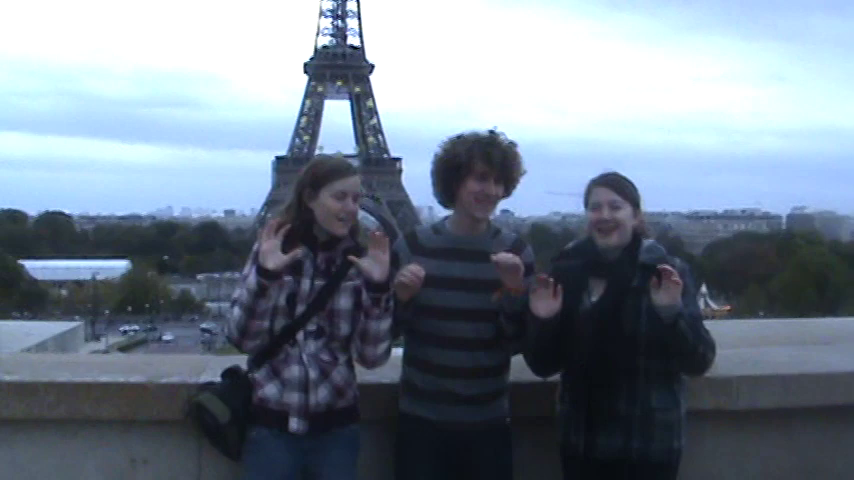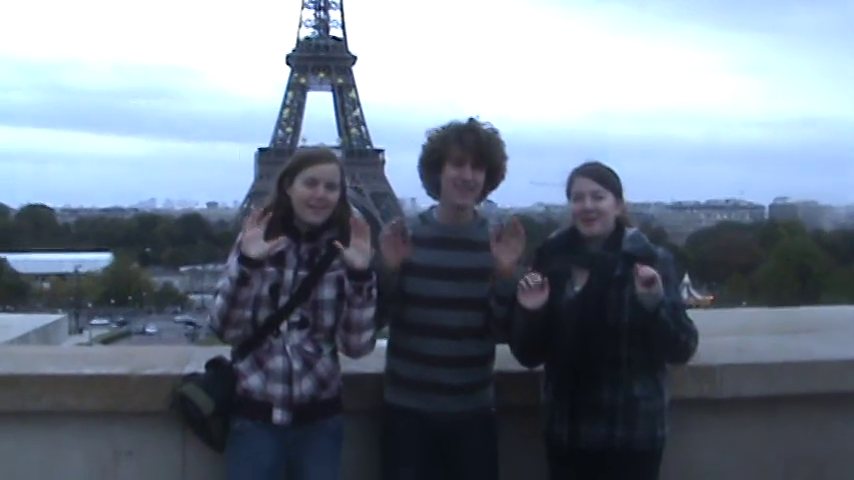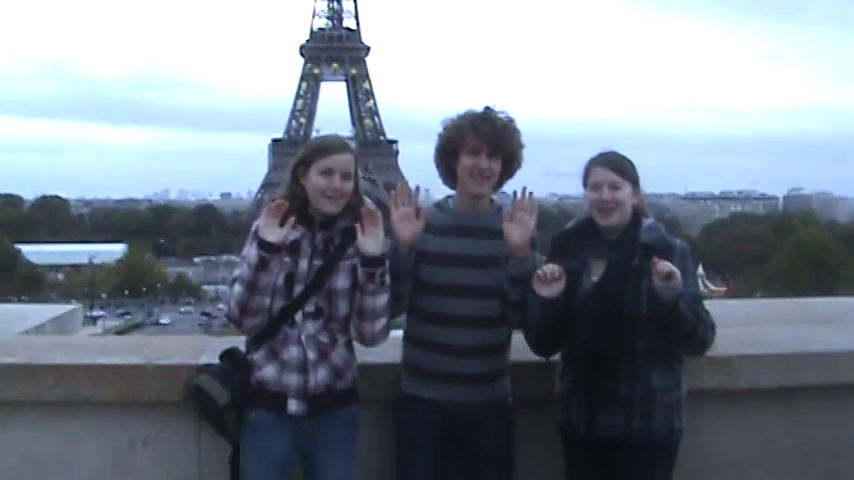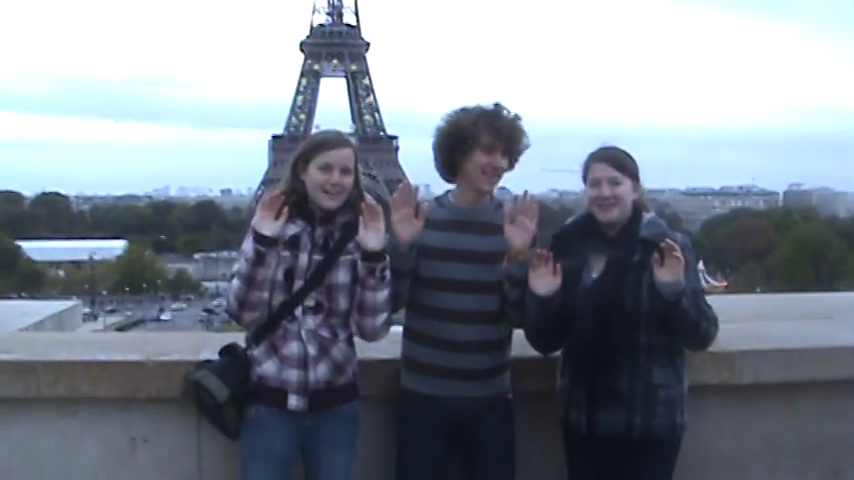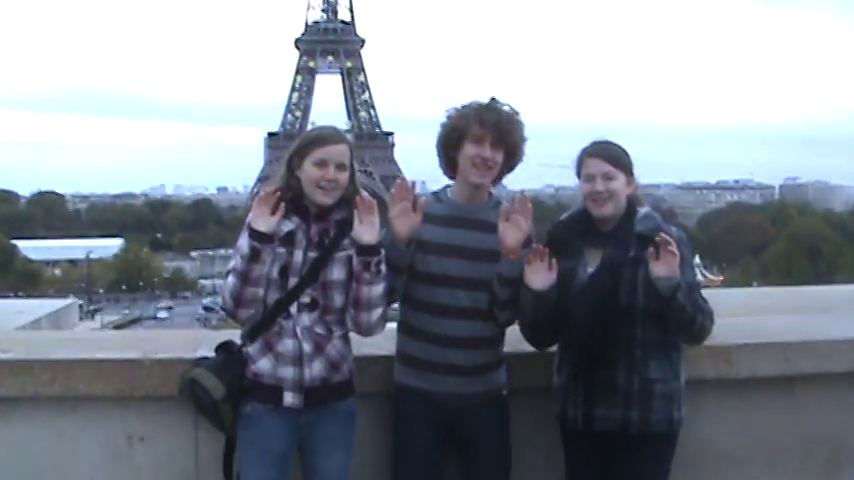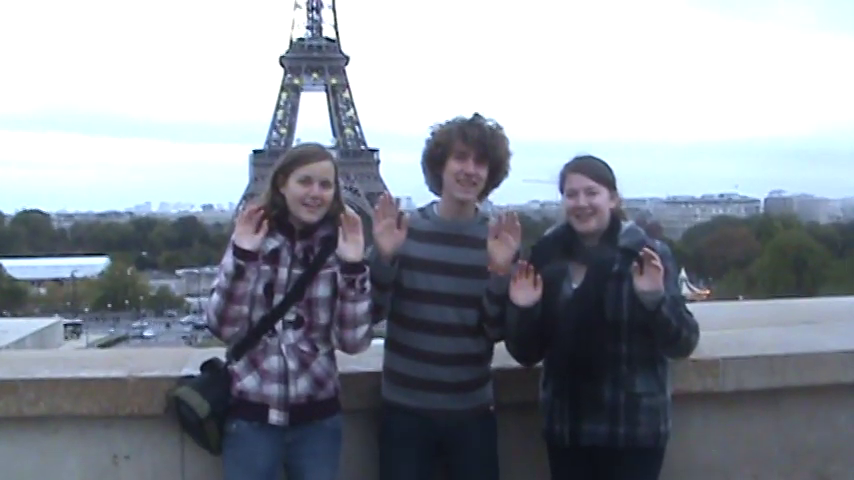
dt=0.4s
person 1, frame 1
left shoulder: (515, 251)
right shoulder: (413, 245)
left elbow: (515, 344)
left wrist: (514, 291)
right wrist: (400, 297)
left hip: (488, 420)
right hip: (421, 417)
person 1, frame 2
left shoulder: (499, 242)
right shoulder: (403, 235)
left elbow: (502, 332)
right elbow: (375, 318)
left wrist: (506, 273)
right wrist: (389, 269)
left hip: (473, 410)
right hip: (407, 407)
person 1, frame 3
left shoulder: (515, 229)
right shoulder: (421, 223)
left elbow: (519, 316)
right elbow: (392, 304)
left wrist: (521, 251)
right wrist: (402, 246)
left hip: (489, 400)
right hip: (424, 397)
person 1, frame 4
left shoulder: (515, 224)
right shoulder: (421, 218)
left elbow: (517, 316)
right elbow: (392, 301)
left wrist: (519, 254)
right wrist: (402, 246)
left hip: (490, 396)
right hip: (424, 394)
person 1, frame 5
left shoulder: (512, 223)
right shoulder: (418, 213)
left elbow: (507, 315)
left wrist: (513, 252)
right wrist: (399, 240)
left hip: (484, 392)
right hip: (418, 389)
person 1, frame 6
left shoulder: (498, 239)
right shoulder: (404, 229)
left elbow: (497, 331)
right elbow: (373, 312)
left wrist: (501, 269)
right wrist: (383, 256)
left hip: (472, 409)
right hip: (405, 406)
person 2, frame 1
left shoulder: (360, 262)
right shoulder: (273, 251)
left elbow: (372, 355)
right elbow: (244, 339)
left wrist: (378, 287)
right wrist: (265, 274)
left hip: (336, 429)
right hip: (272, 425)
person 2, frame 2
left shoulder: (344, 251)
right shoulder: (257, 240)
left elbow: (357, 345)
right elbow: (226, 330)
left wrist: (360, 275)
right wrist: (246, 262)
left hip: (320, 419)
right hip: (255, 416)
person 2, frame 3
left shoulder: (358, 239)
right shoulder: (270, 230)
left elbow: (371, 334)
right elbow: (243, 319)
left wrist: (374, 261)
right wrist: (265, 249)
left hip: (335, 410)
right hip: (270, 407)
person 2, frame 4
left shoulder: (358, 234)
right shoulder: (272, 225)
left elbow: (372, 328)
right elbow: (243, 313)
left wrist: (374, 255)
right wrist: (262, 243)
left hip: (335, 406)
right hip: (270, 402)
person 2, frame 5
left shoulder: (354, 229)
right shoulder: (268, 220)
left elbow: (368, 324)
right elbow: (239, 311)
left wrist: (369, 250)
right wrist: (257, 238)
left hip: (331, 402)
right hip: (266, 398)
person 2, frame 6
left shoulder: (339, 248)
right shoulder: (253, 239)
left elbow: (353, 341)
right elbow: (224, 328)
left wrist: (354, 267)
right wrist: (241, 256)
left hip: (317, 419)
right hip: (252, 416)
person 3, frame 1
left shoulder: (667, 272)
right shoulder: (569, 271)
left elbow: (699, 362)
right elbow: (544, 366)
left wrist: (673, 312)
right wrist: (543, 322)
left hip: (649, 444)
right hip: (581, 441)
person 3, frame 2
left shoulder: (650, 260)
right shoulder: (553, 259)
left elbow: (682, 350)
right elbow: (529, 356)
left wrist: (655, 302)
right wrist: (528, 312)
left hip: (632, 433)
right hip: (566, 431)
person 3, frame 3
left shoulder: (667, 251)
right shoulder: (569, 249)
left elbow: (699, 342)
right elbow: (544, 345)
left wrist: (673, 295)
right wrist: (545, 301)
left hip: (648, 424)
right hip: (582, 421)
person 3, frame 4
left shoulder: (667, 246)
right shoulder: (569, 246)
left elbow: (701, 336)
right elbow: (546, 342)
left wrist: (675, 290)
right wrist: (542, 299)
left hip: (651, 420)
right hip: (583, 418)
person 3, frame 5
left shoulder: (662, 241)
right shoulder: (564, 242)
left elbow: (697, 330)
right elbow: (542, 338)
left wrist: (670, 284)
right wrist: (537, 294)
left hip: (647, 415)
right hip: (580, 412)
person 3, frame 6
left shoulder: (647, 255)
right shoulder: (549, 257)
left elbow: (683, 344)
right elbow: (527, 353)
left wrist: (655, 298)
right wrist: (522, 309)
left hip: (633, 429)
right hip: (566, 427)
